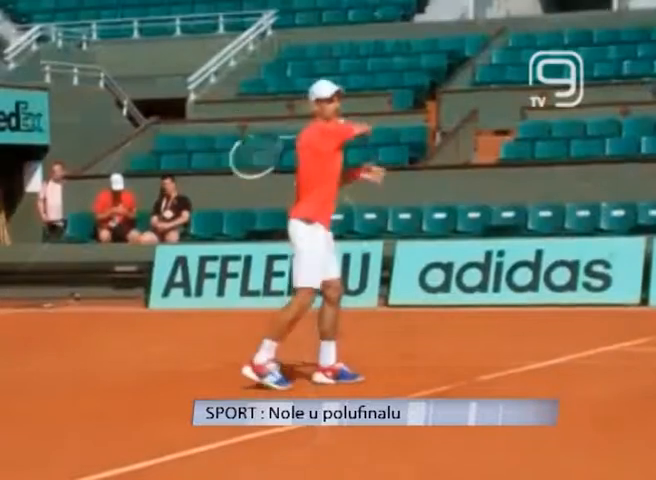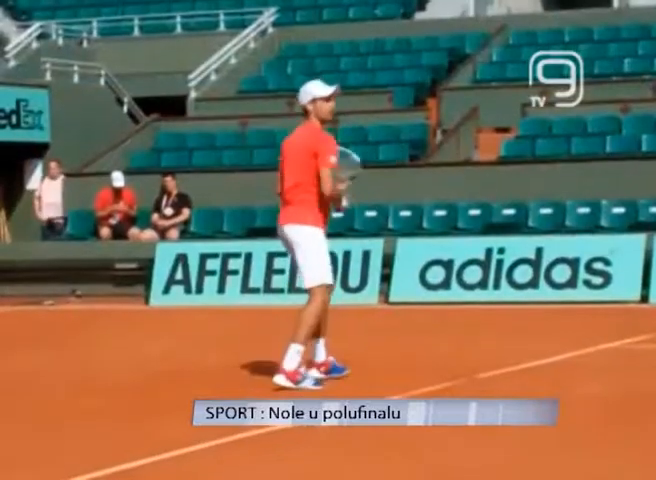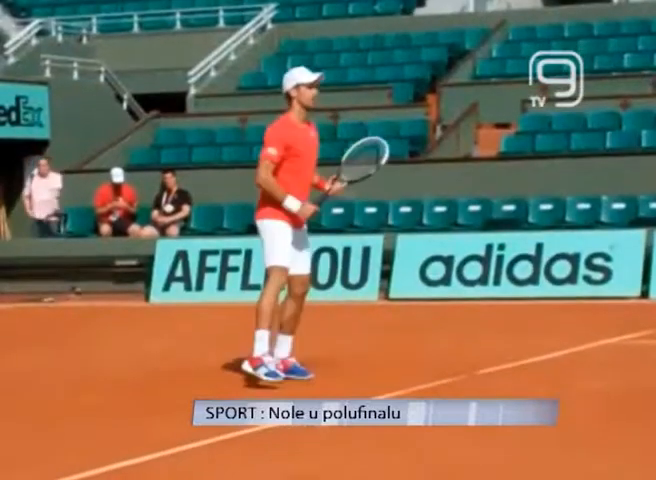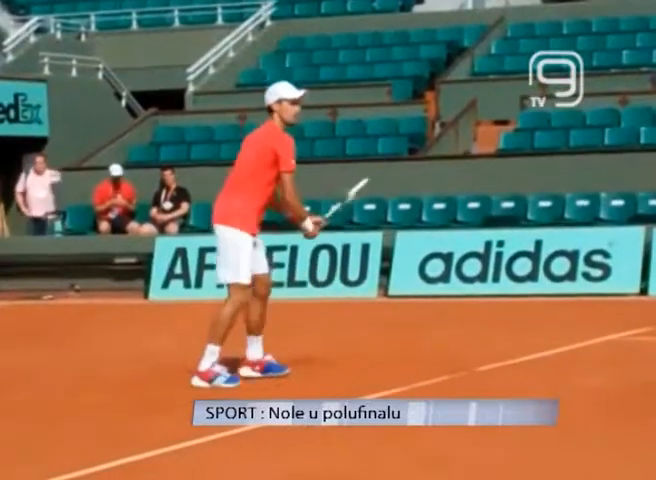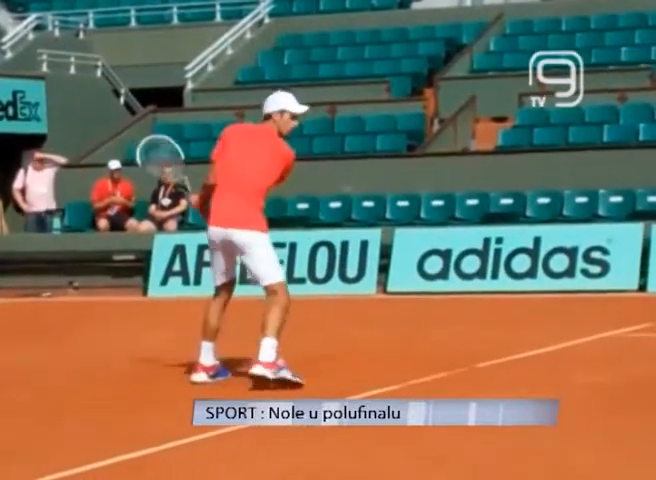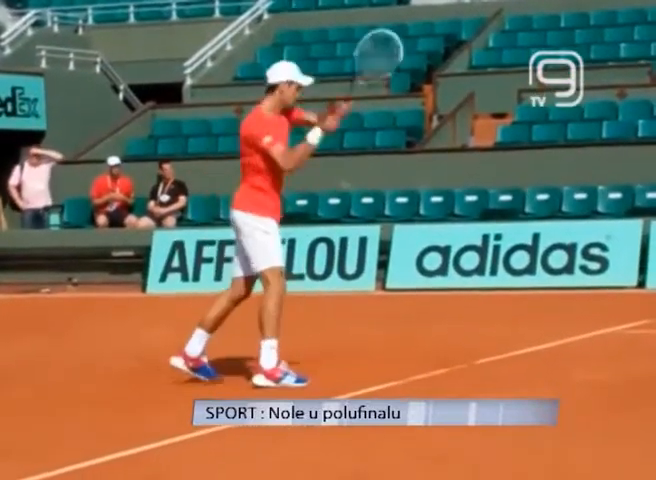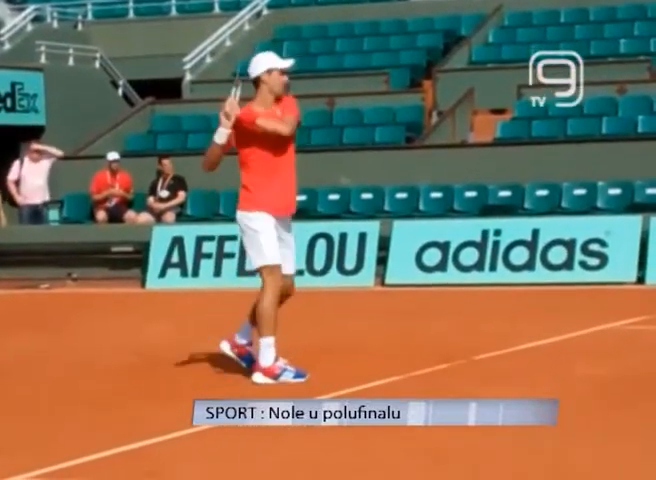
dt=0.4s
person 1, frame 1
left shoulder: (321, 134)
right shoulder: (324, 131)
right elbow: (361, 129)
left wrist: (357, 173)
right wrist: (341, 123)
left hip: (318, 226)
right hip: (308, 223)
left knee: (334, 293)
right knee: (303, 299)
left ankle: (327, 365)
right ankle: (261, 361)
person 1, frame 2
left shoulder: (291, 141)
right shoulder: (323, 140)
right elbow: (329, 190)
right wrist: (338, 199)
left hip: (289, 222)
right hip: (306, 225)
left knee: (321, 293)
right knee: (320, 296)
left ankle: (320, 360)
right ankle: (290, 368)
person 1, frame 3
left shoulder: (311, 129)
right shoulder: (279, 129)
right elbow: (263, 178)
left wrist: (324, 184)
right wrist: (293, 205)
left hip: (295, 221)
right hip: (274, 216)
left knee: (300, 289)
right knee: (276, 279)
left ankle: (282, 357)
right ankle: (259, 356)
person 1, frame 4
left shoulder: (259, 138)
right shoulder: (282, 141)
right elbow: (288, 195)
left wrist: (302, 217)
right wrist: (306, 222)
left hip: (245, 223)
right hip: (234, 222)
left knee: (262, 288)
right knee: (240, 296)
left ankle: (254, 358)
right ankle: (206, 367)
person 1, frame 5
left shoulder: (231, 131)
right shoulder: (286, 154)
left elbow: (213, 179)
left wrist: (201, 200)
left hip: (217, 224)
right hip: (248, 227)
left knee: (222, 291)
right knee: (279, 296)
left ankle: (206, 364)
right ankle: (268, 360)
person 1, frame 6
left shoulder: (283, 112)
right shoulder: (257, 124)
left elbow: (314, 119)
right elbow: (286, 164)
left wrist: (329, 117)
right wrist: (317, 133)
left hip: (253, 212)
right hip: (255, 213)
left knee: (240, 289)
right knee: (275, 284)
left ankle: (192, 353)
right ankle: (269, 366)
person 1, frame 7
left shoulder: (288, 106)
right shoulder: (238, 119)
left elbow: (285, 129)
right elbow: (209, 165)
left wrist: (246, 118)
right wrist: (224, 128)
left hip: (283, 213)
right hip: (256, 211)
left knee: (285, 288)
right knee: (273, 281)
left ankle: (240, 342)
right ankle: (267, 363)
